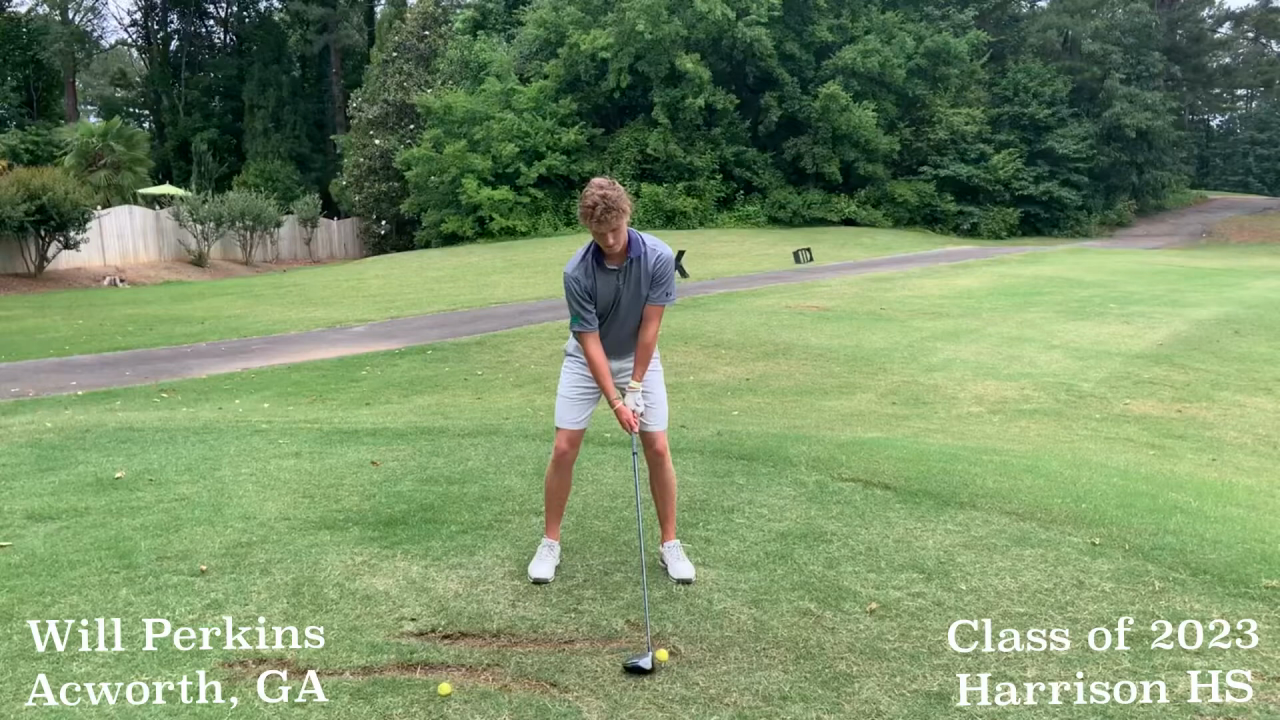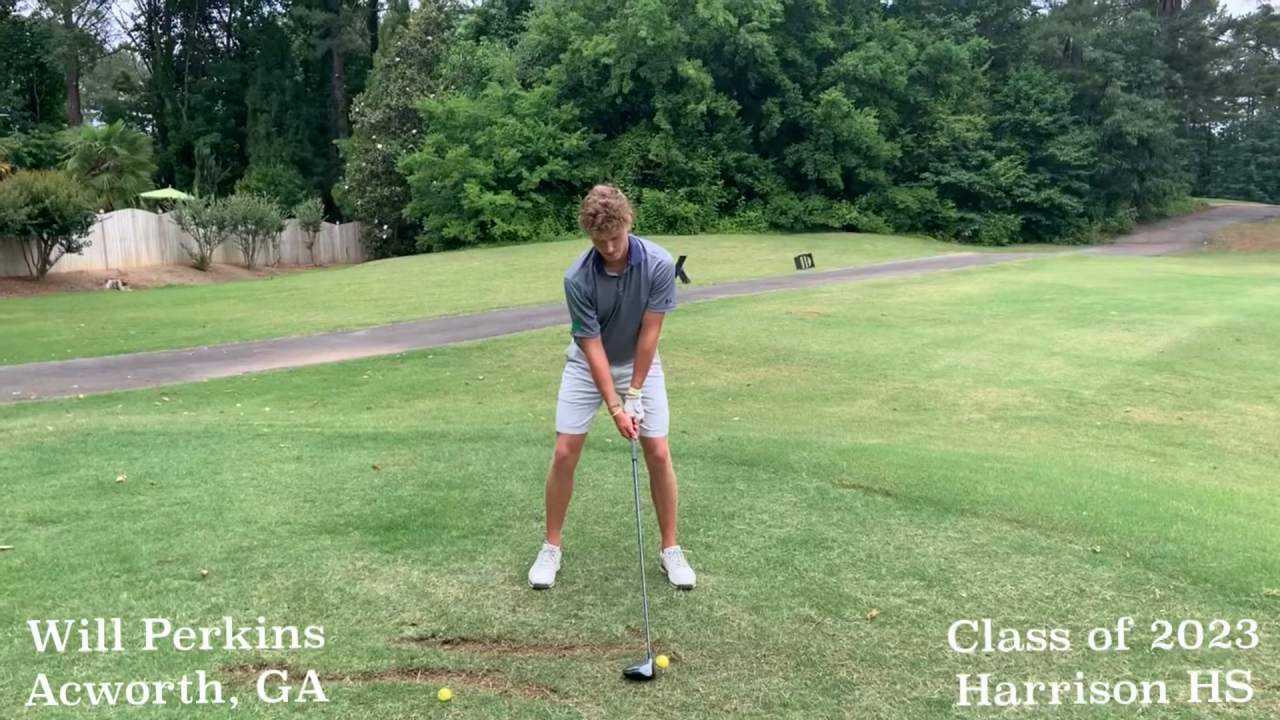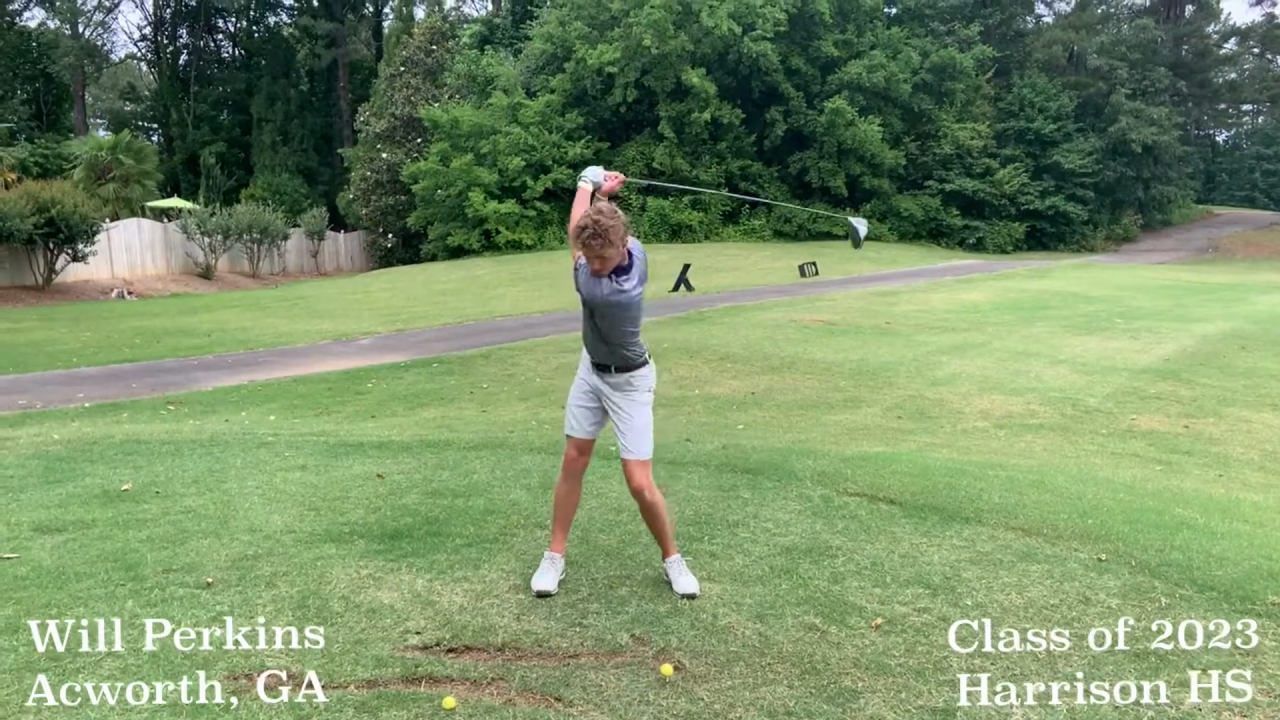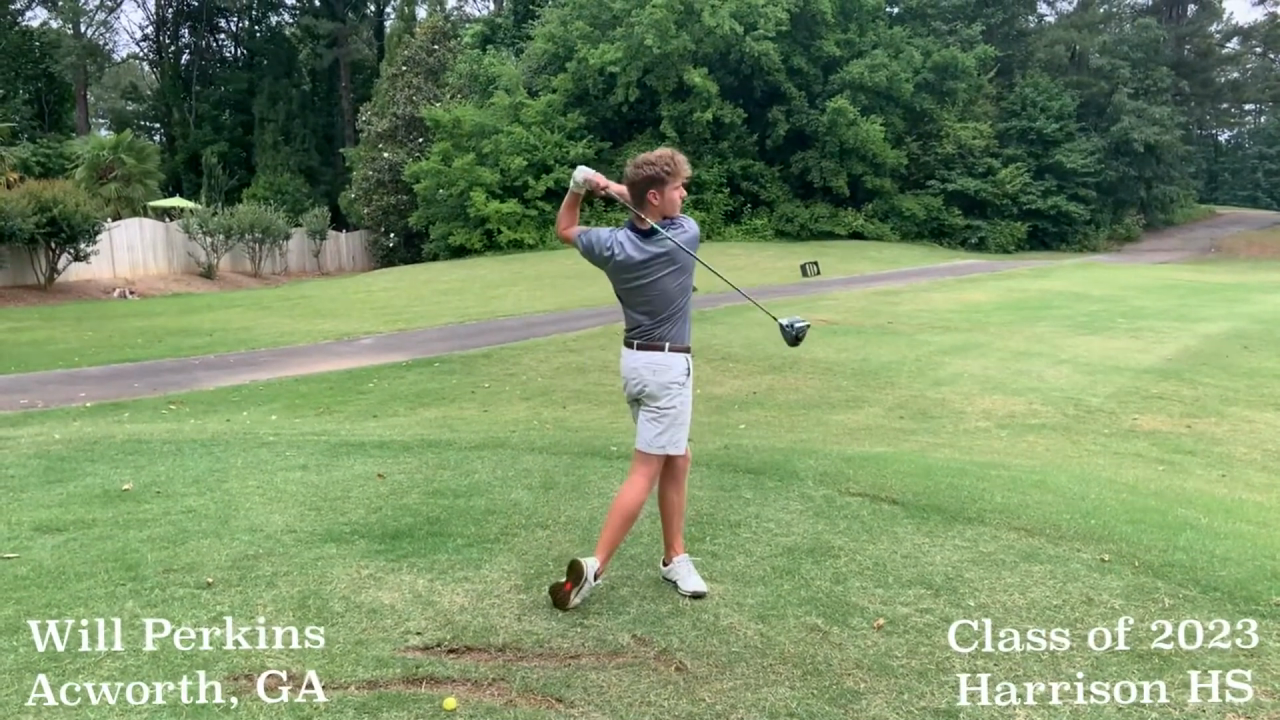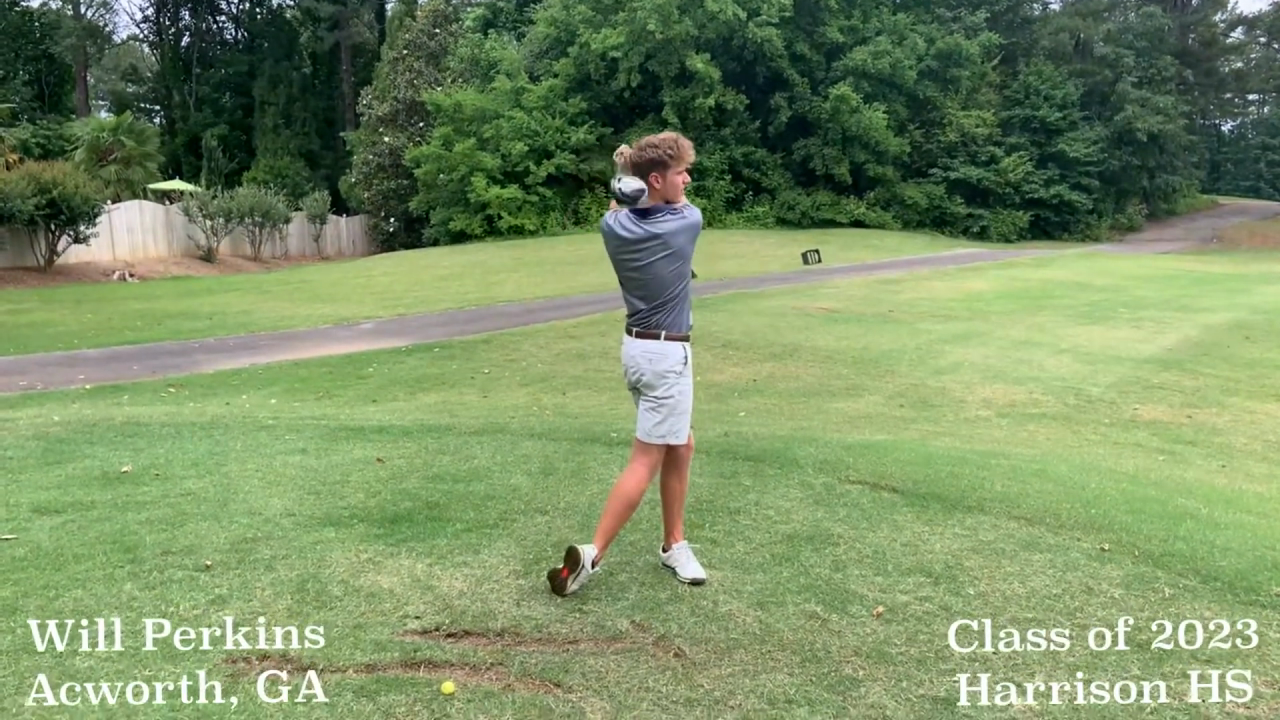
dt=1s
person 1, frame 1
left shoulder: (659, 257)
right shoulder: (576, 272)
left elbow: (649, 326)
right elbow: (590, 340)
left wrist: (635, 386)
right wrist: (615, 401)
left hip: (639, 358)
right hip: (586, 360)
left knee: (657, 449)
right knee: (564, 449)
left ankle: (670, 544)
right ankle: (550, 543)
person 1, frame 2
left shoulder: (659, 264)
right shoulder: (577, 278)
left elbow: (649, 333)
right elbow: (592, 345)
left wrist: (634, 393)
right wrist: (614, 407)
left hip: (640, 365)
right hip: (587, 365)
left knee: (659, 456)
right knee: (564, 454)
left ankle: (670, 550)
right ankle: (551, 547)
person 1, frame 3
left shoulder: (611, 292)
right shoulder: (626, 247)
left elbow: (574, 230)
left wrist: (588, 186)
right wrist: (604, 191)
left hip: (629, 381)
right hip: (592, 367)
left knee: (639, 482)
right knee: (573, 461)
left ankle: (671, 558)
right ankle: (555, 554)
person 1, frame 4
left shoulder: (611, 246)
right shoulder: (686, 235)
left elbow: (564, 229)
right elbow: (666, 215)
left wrist: (578, 187)
right wrist: (615, 188)
left hip: (634, 360)
right hip: (667, 365)
left knee: (677, 461)
right knee: (645, 472)
left ankle: (675, 558)
right ankle: (592, 568)
person 1, frame 5
left shoulder: (613, 227)
right shoulder: (686, 224)
right elbow: (680, 207)
left wrist: (622, 172)
right wrist: (645, 170)
left hip: (636, 346)
right hip: (667, 353)
left knee: (681, 446)
right knee: (646, 460)
left ankle: (674, 544)
right ankle: (590, 554)
